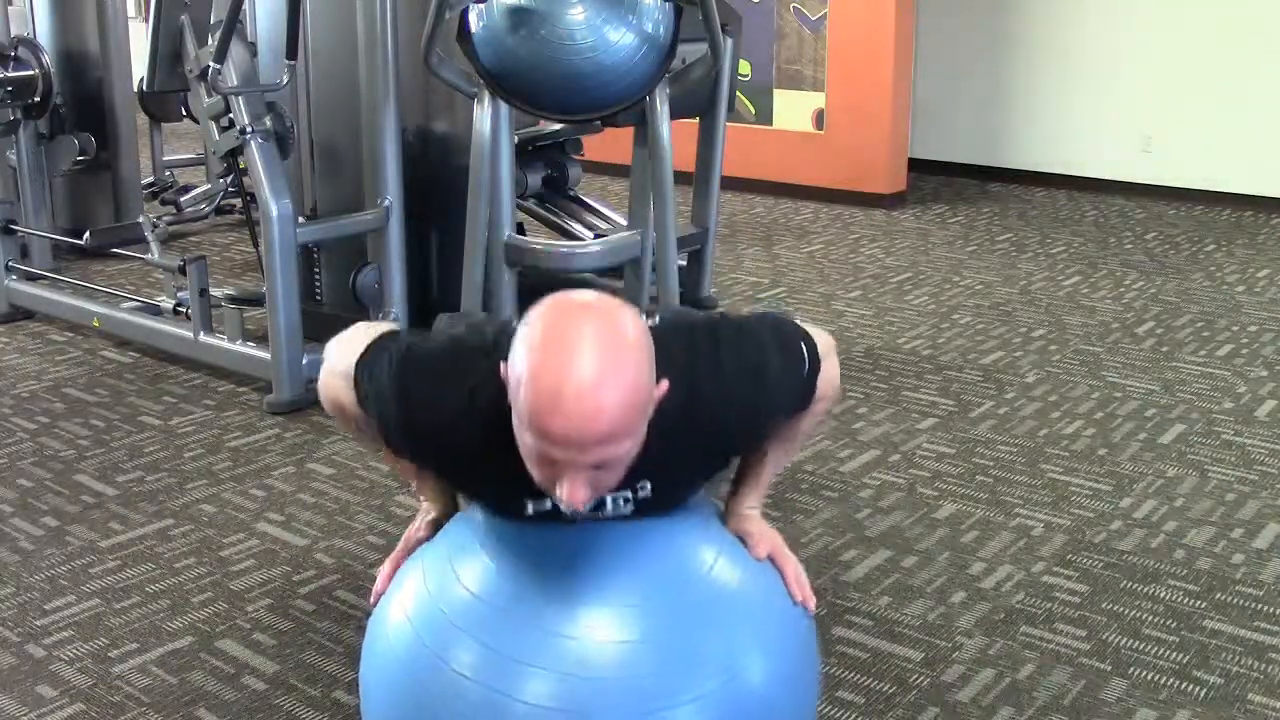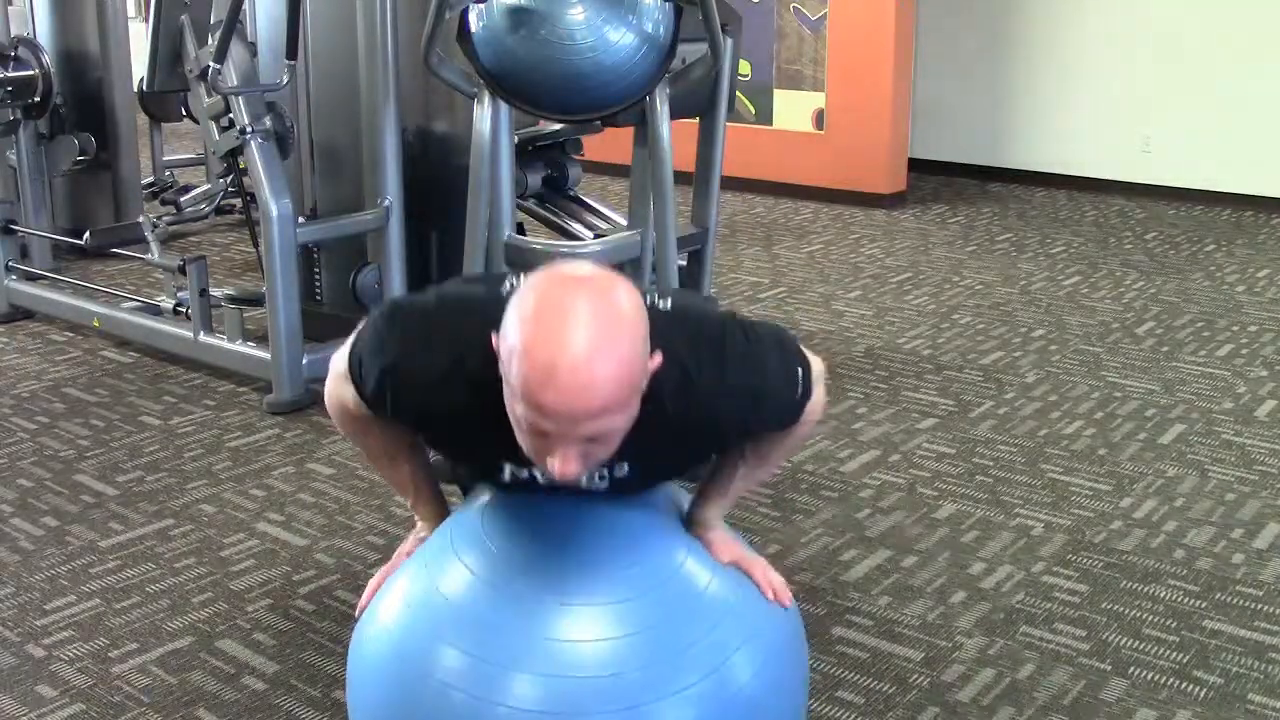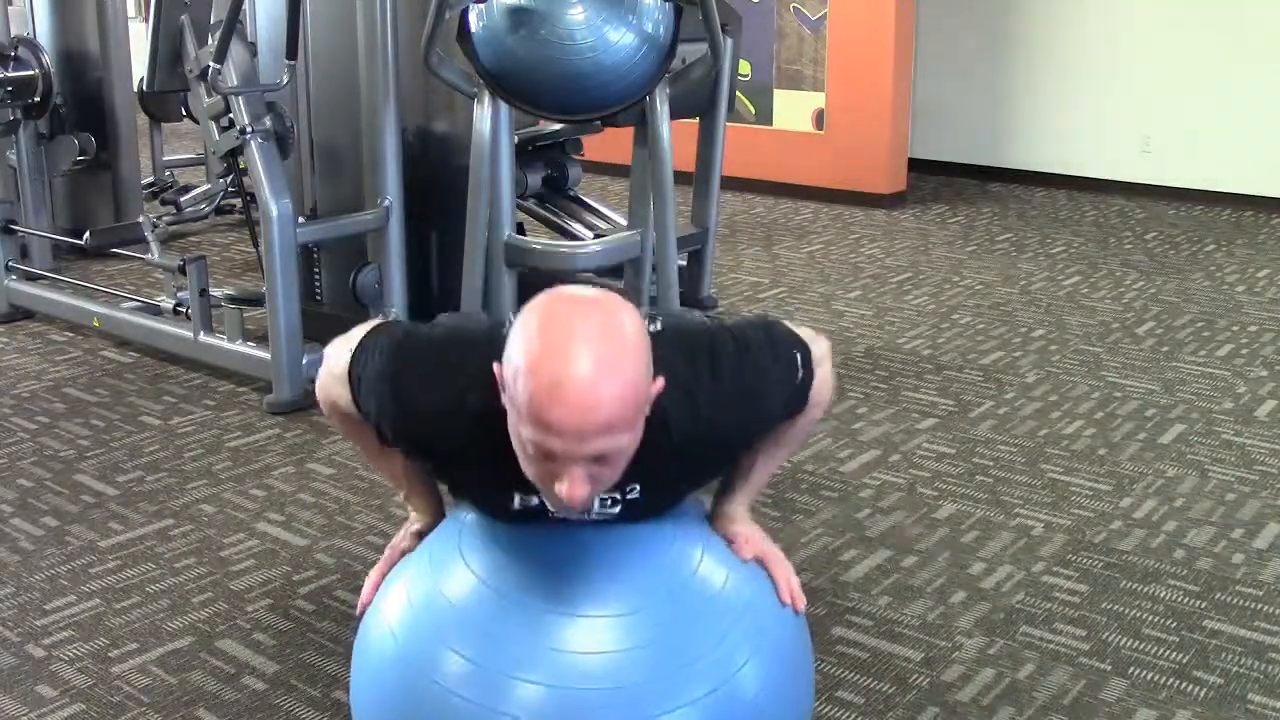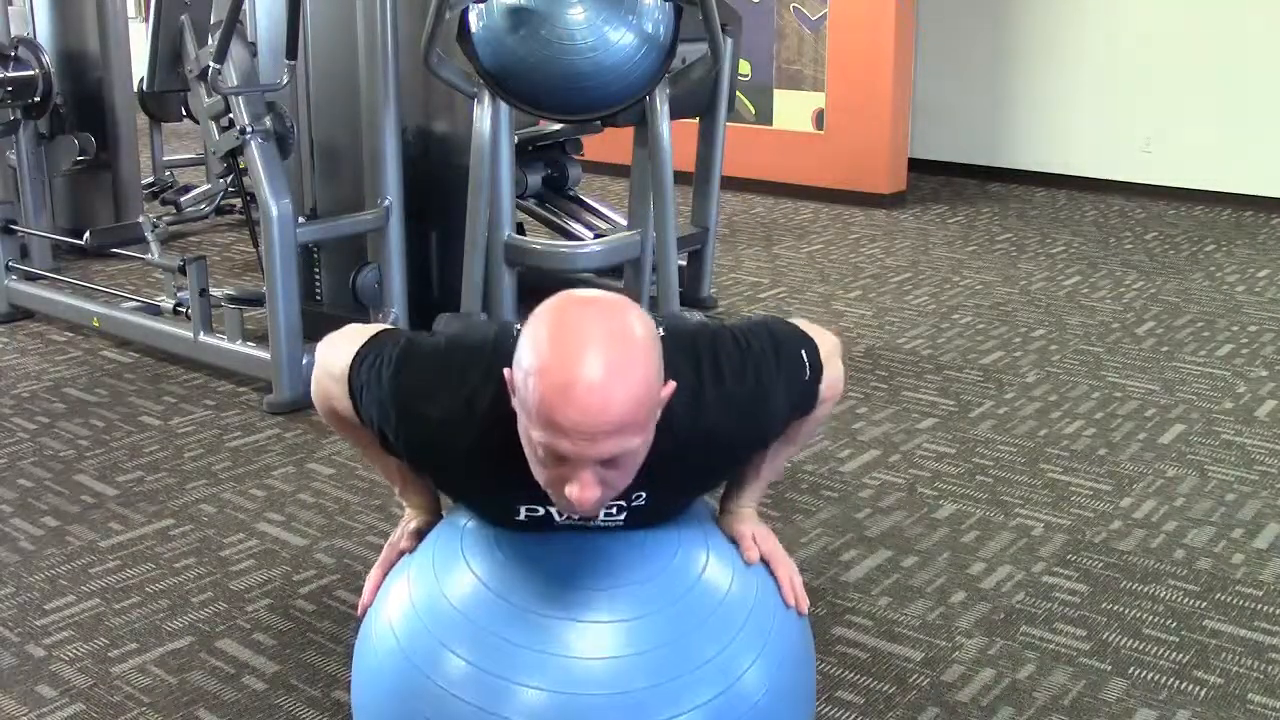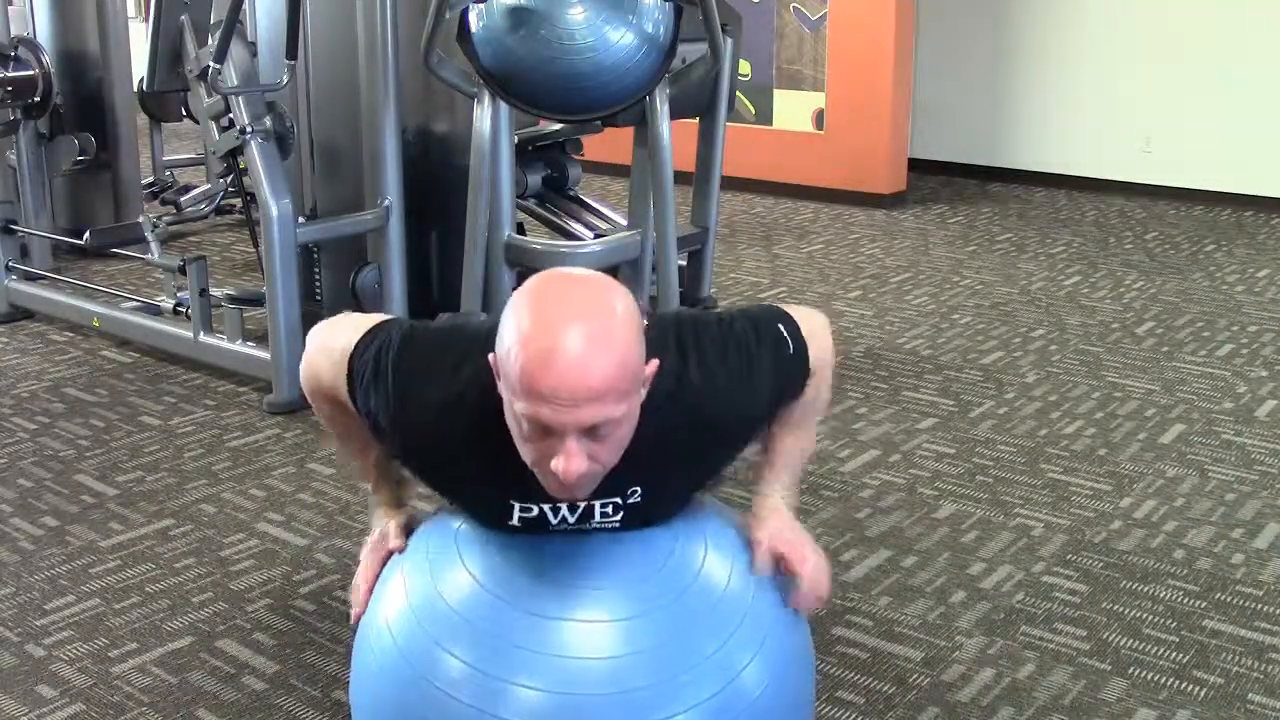
dt=0.4s
person 1, frame 1
left shoulder: (721, 377)
right shoulder: (441, 391)
left elbow: (819, 370)
right elbow: (338, 373)
left wrist: (744, 508)
right wrist: (437, 500)
person 1, frame 2
left shoulder: (716, 370)
right shoulder: (427, 351)
left elbow: (805, 391)
right elbow: (346, 390)
left wrist: (709, 516)
right wrist: (430, 518)
person 1, frame 3
left shoulder: (714, 387)
right shoulder: (432, 389)
left elbow: (814, 371)
right elbow: (336, 379)
left wrist: (734, 510)
right wrist: (424, 509)
person 1, frame 4
left shoulder: (727, 394)
right shoulder: (437, 397)
left elbow: (824, 360)
right elbow: (332, 361)
left wrist: (742, 503)
right wrist: (419, 504)
person 1, frame 5
left shoulder: (714, 379)
right shoulder: (428, 387)
left elbow: (813, 337)
right elbow: (321, 353)
left wrist: (774, 502)
right wrist: (388, 505)
